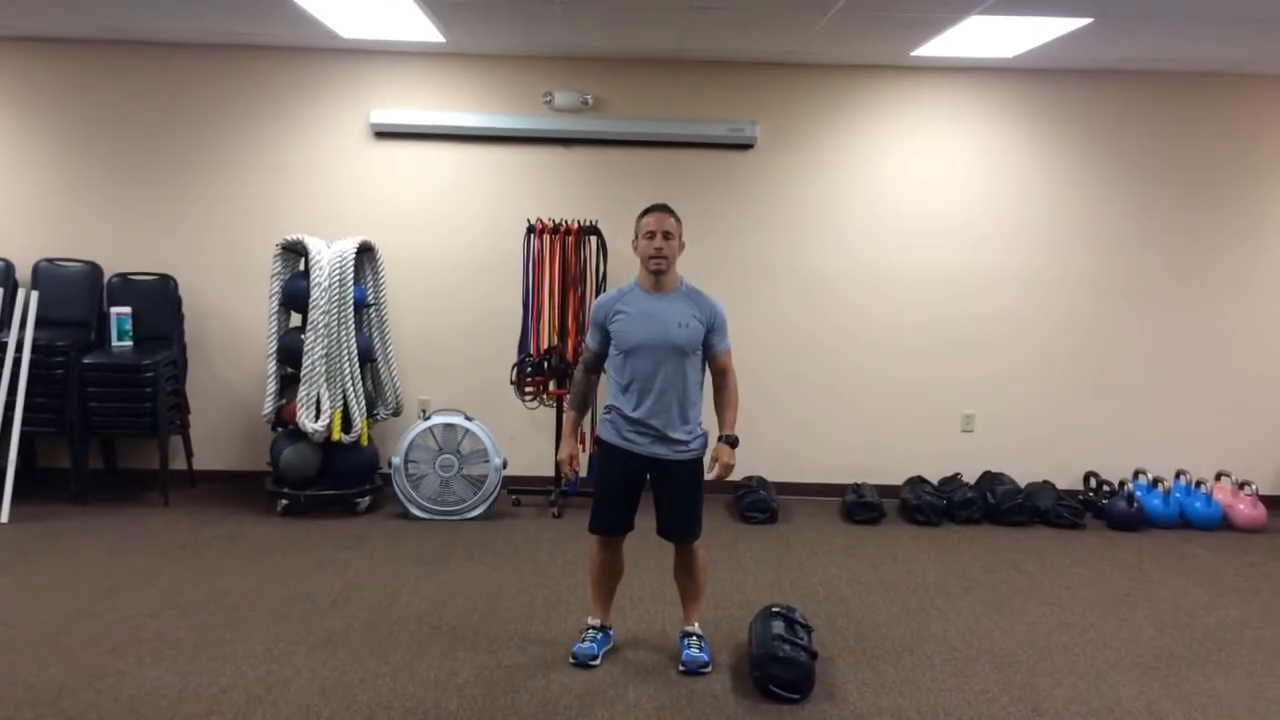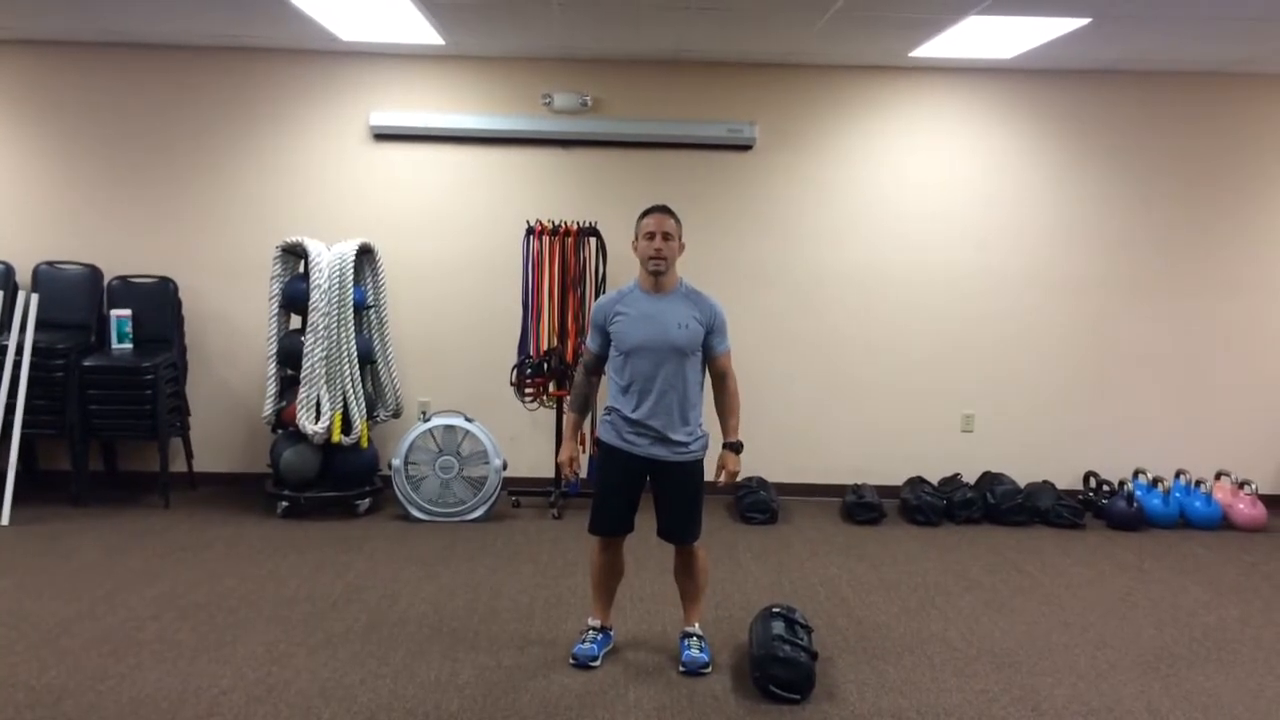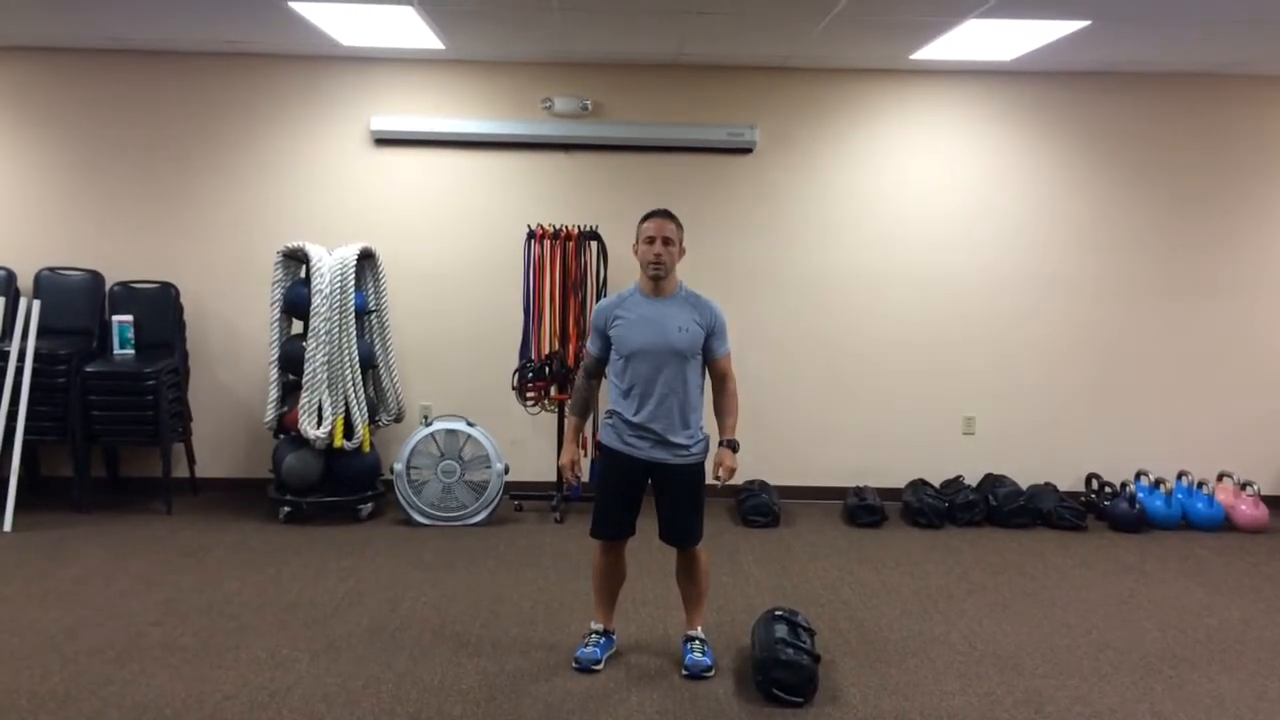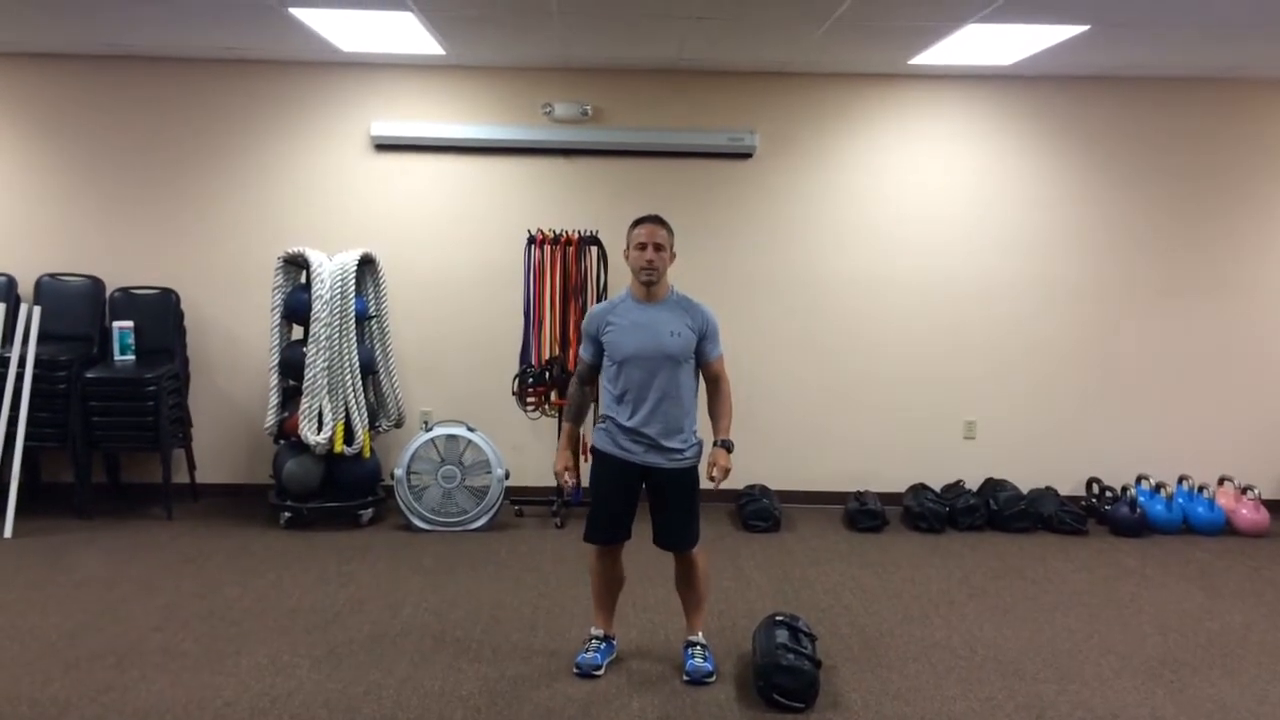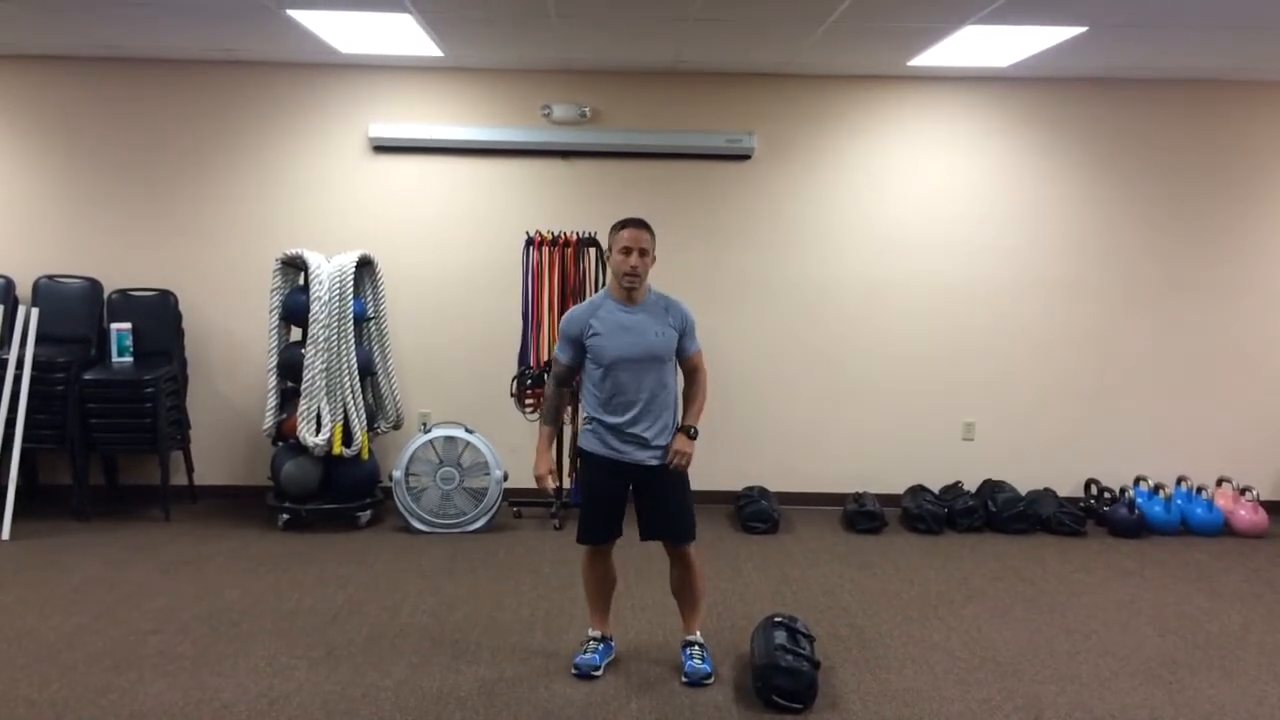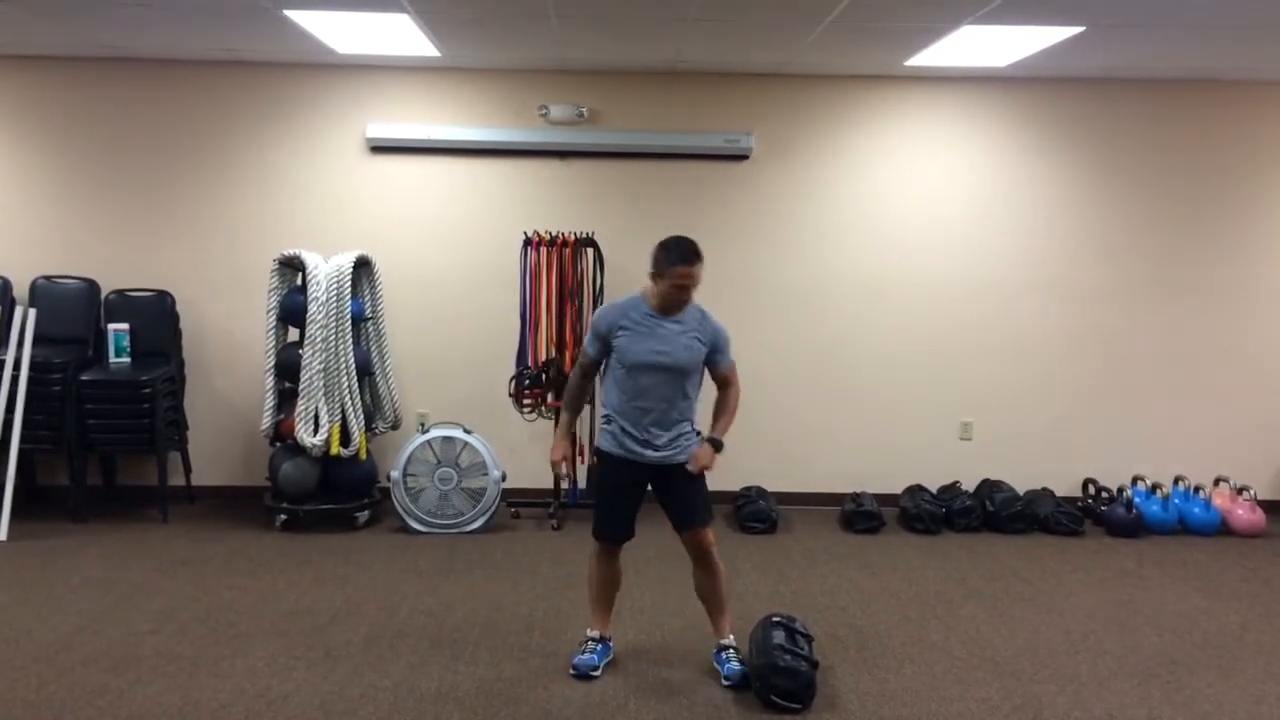
dt=0.5s
person 1, frame 1
left shoulder: (705, 309)
right shoulder: (609, 306)
left elbow: (723, 376)
right elbow: (587, 371)
left wrist: (727, 439)
right wrist: (569, 434)
left hip: (682, 448)
right hip: (619, 442)
left knee: (686, 542)
right knee: (607, 537)
left ankle: (692, 630)
right ankle: (599, 626)
person 1, frame 2
left shoulder: (705, 310)
right shoulder: (609, 308)
left elbow: (723, 379)
right elbow: (587, 374)
left wrist: (732, 444)
right wrist: (569, 436)
left hip: (682, 449)
right hip: (618, 443)
left knee: (686, 543)
right knee: (608, 538)
left ankle: (692, 631)
right ankle: (599, 627)
person 1, frame 3
left shoulder: (704, 313)
right shoulder: (610, 311)
left elbow: (723, 380)
right elbow: (588, 376)
left wrist: (728, 442)
right wrist: (571, 439)
left hip: (683, 452)
right hip: (620, 447)
left knee: (688, 546)
right knee: (610, 541)
left ankle: (694, 634)
right ankle: (602, 630)
person 1, frame 4
left shoulder: (696, 318)
right shoulder: (601, 317)
left elbow: (717, 383)
right elbow: (582, 382)
left wrist: (722, 443)
right wrist: (565, 444)
left hip: (677, 456)
right hip: (614, 452)
left knee: (685, 550)
right knee: (606, 545)
left ankle: (695, 639)
right ankle: (602, 635)
person 1, frame 5
left shoulder: (675, 315)
right shoulder: (580, 319)
left elbow: (695, 374)
right elbow: (558, 383)
left wrist: (687, 430)
right wrist: (544, 448)
left hip: (661, 453)
right hip: (602, 452)
left knee: (681, 549)
right knee: (597, 546)
left ankle: (693, 639)
right ankle: (600, 636)
person 1, frame 6
left shoulder: (709, 330)
right shoulder: (613, 317)
left elbow: (729, 389)
right elbow: (582, 375)
left wrist: (713, 441)
right wrist: (563, 432)
left hip: (679, 454)
right hip: (617, 451)
left knee: (702, 545)
right knee: (607, 545)
left ankle: (725, 643)
right ankle: (599, 638)
